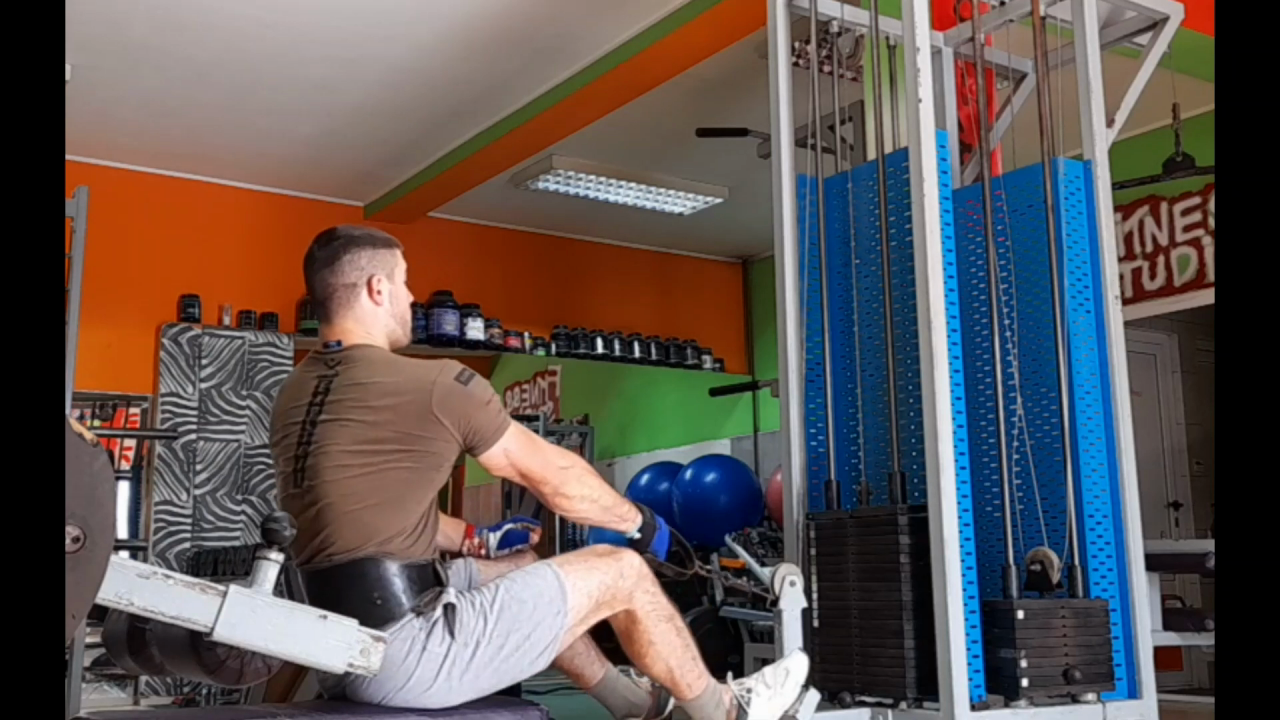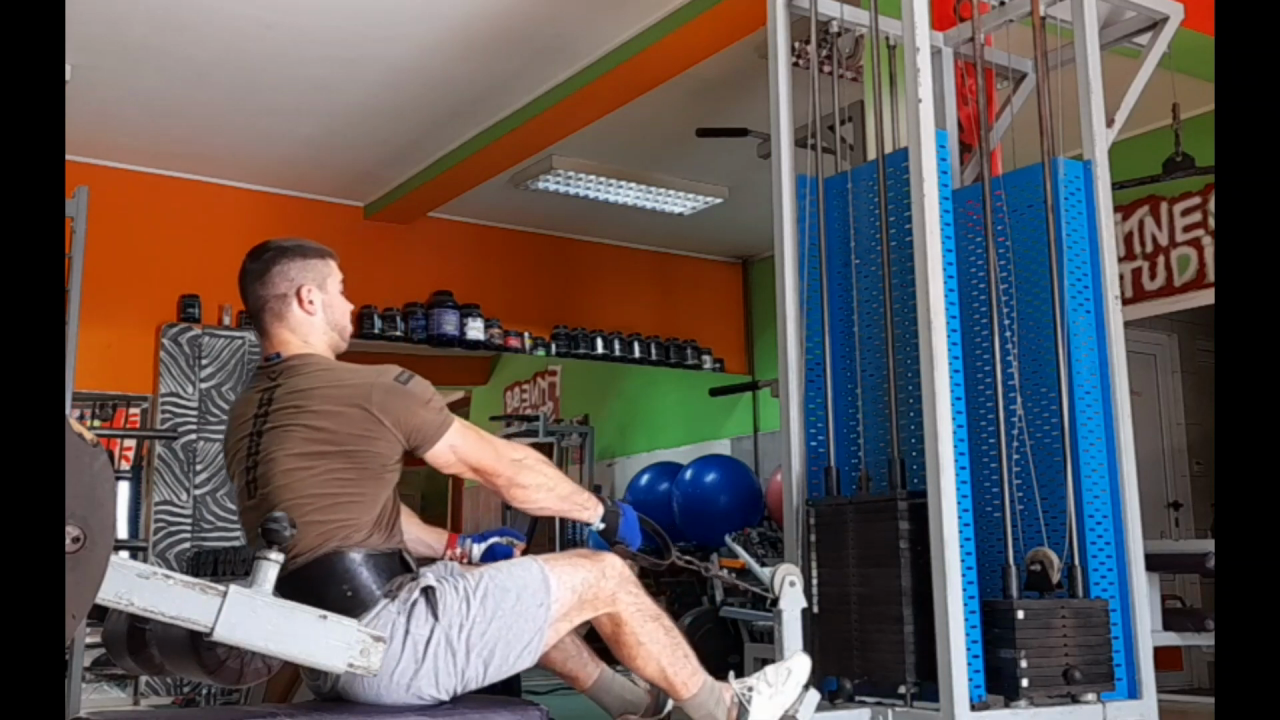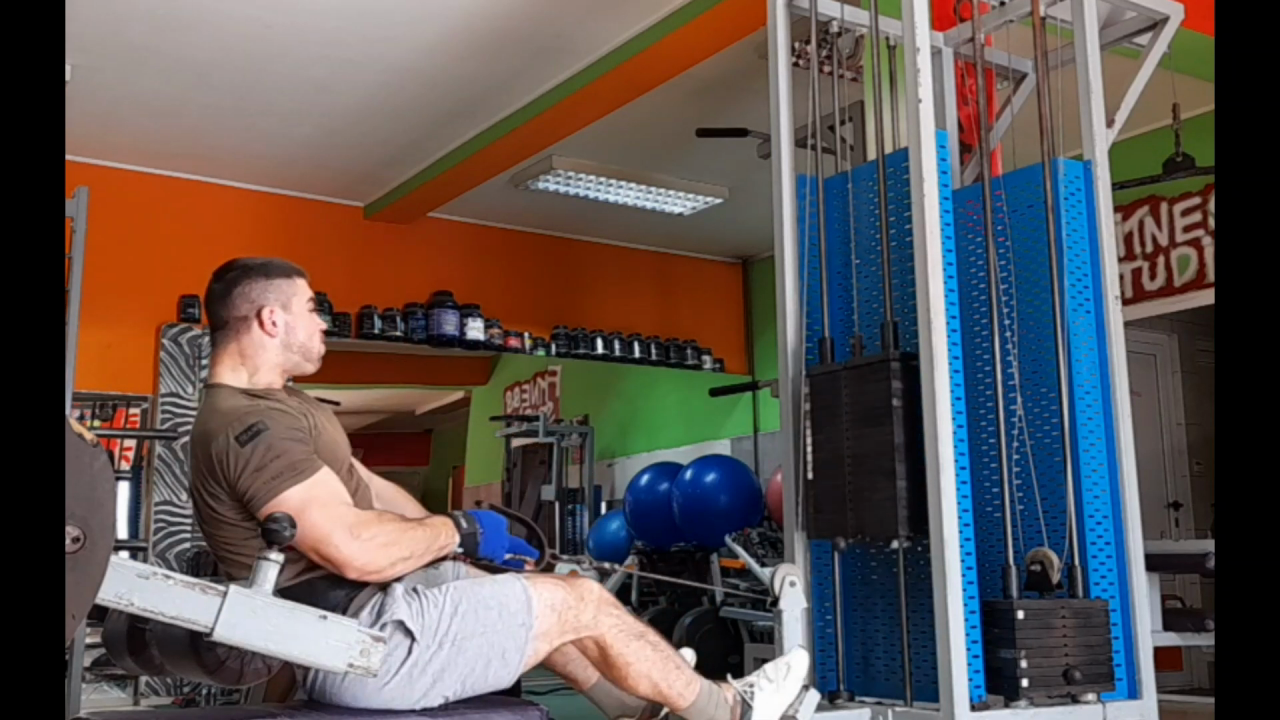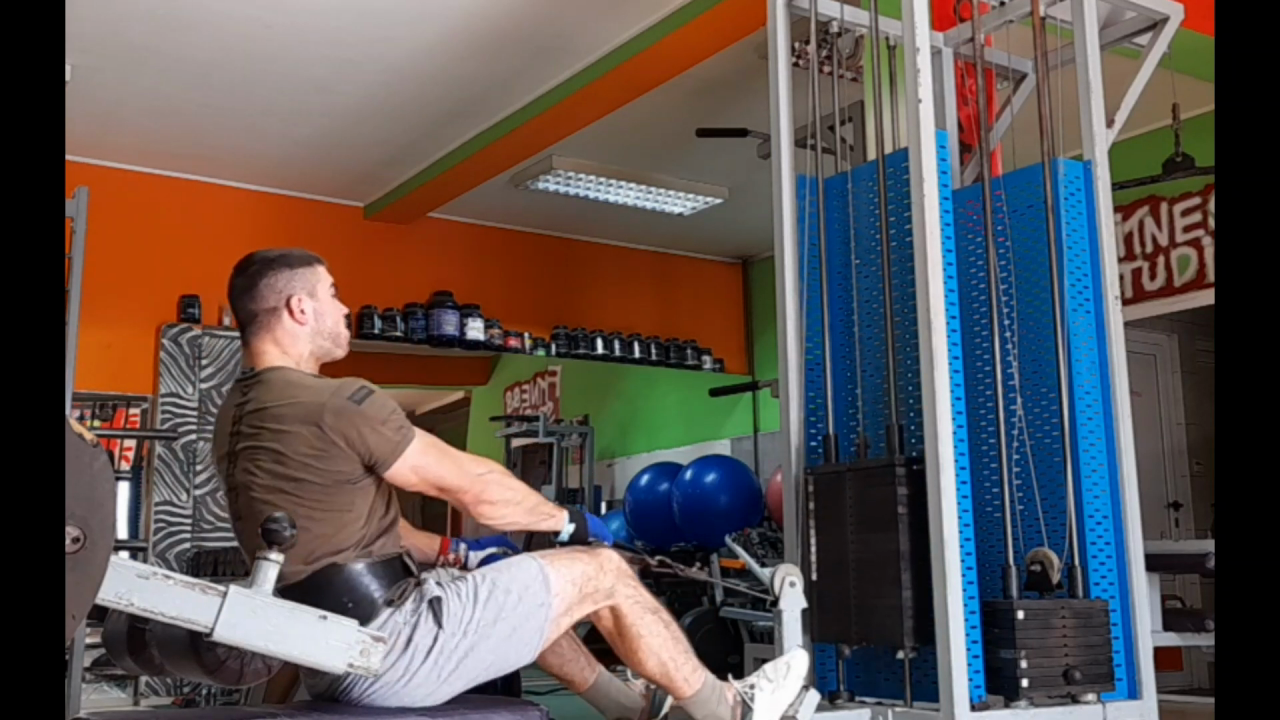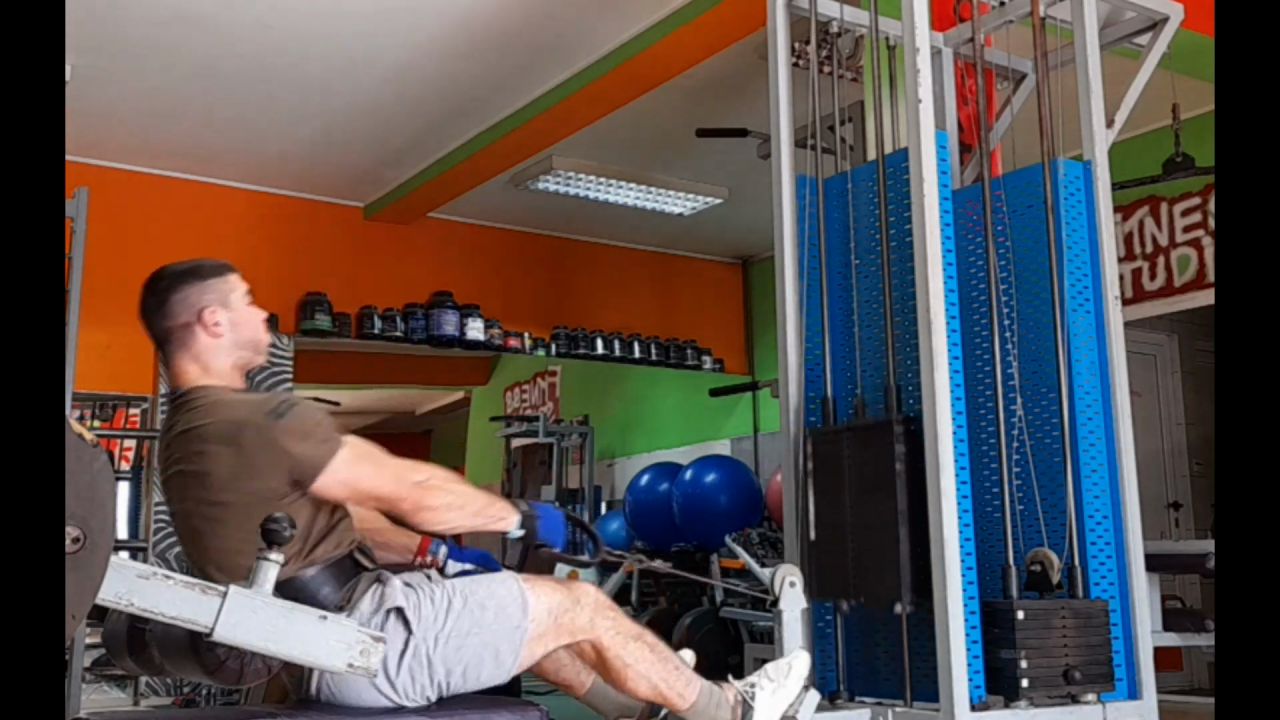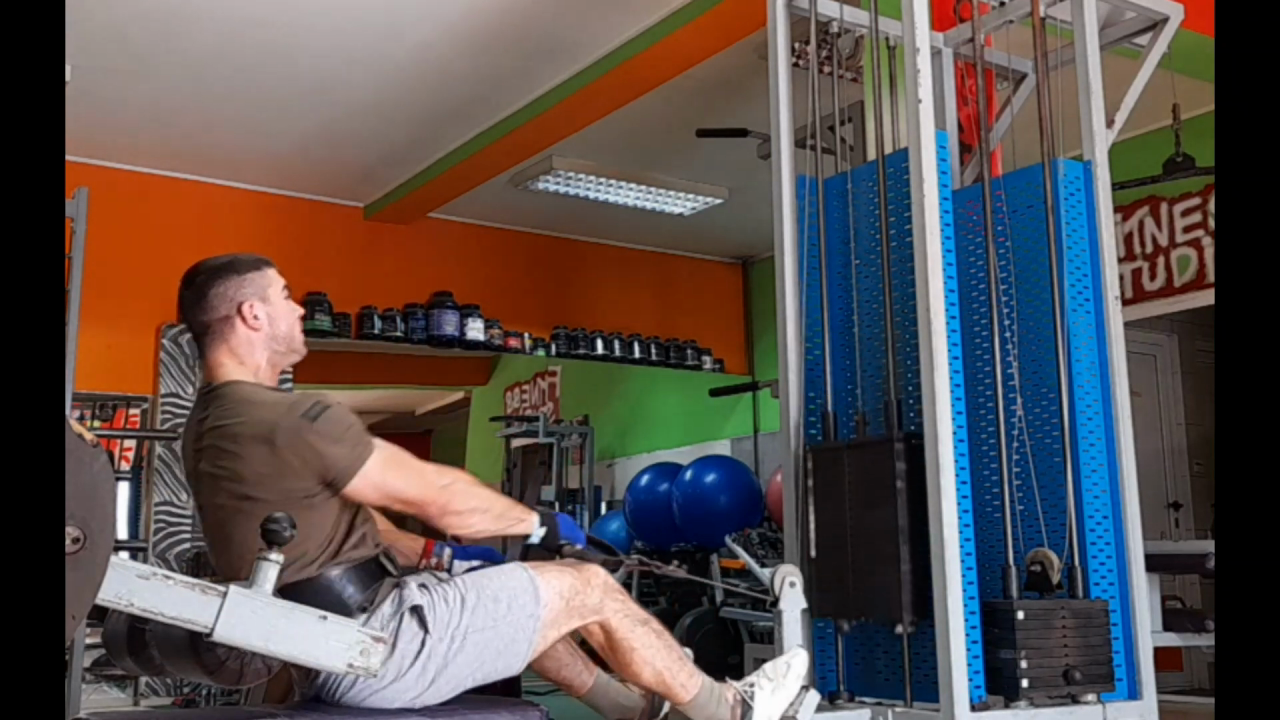
dt=0.7s
person 1, frame 1
left shoulder: (294, 397)
right shoulder: (434, 385)
right elbow: (552, 475)
left wrist: (472, 540)
right wrist: (640, 522)
right hip: (406, 652)
left knee: (517, 566)
right knee: (620, 573)
person 1, frame 2
left shoulder: (247, 415)
right shoulder: (372, 390)
right elbow: (504, 468)
left wrist: (455, 548)
right wrist: (604, 512)
right hip: (385, 639)
left knee: (511, 582)
right knee: (603, 578)
person 1, frame 3
left shoulder: (279, 408)
right shoulder: (249, 428)
left elbow: (370, 495)
right elbow: (360, 548)
left wrist: (453, 541)
right wrist: (460, 531)
left hip: (350, 625)
left knee: (516, 581)
right knee: (582, 602)
person 1, frame 4
left shoulder: (241, 415)
right shoulder: (337, 404)
right elbow: (472, 486)
left wrist: (453, 552)
right wrist: (568, 521)
right hip: (387, 648)
left knee: (516, 584)
right knee: (600, 572)
person 1, frame 5
left shoulder: (193, 427)
right shoulder: (264, 419)
right elbow: (406, 488)
left wrist: (432, 554)
right wrist: (520, 518)
left knee: (501, 588)
right knee: (579, 606)
person 1, frame 6
left shoulder: (212, 422)
right shoulder: (289, 418)
right elbow: (436, 495)
left wrist: (433, 556)
right wrist: (538, 522)
left knee: (509, 594)
right knee: (588, 589)
